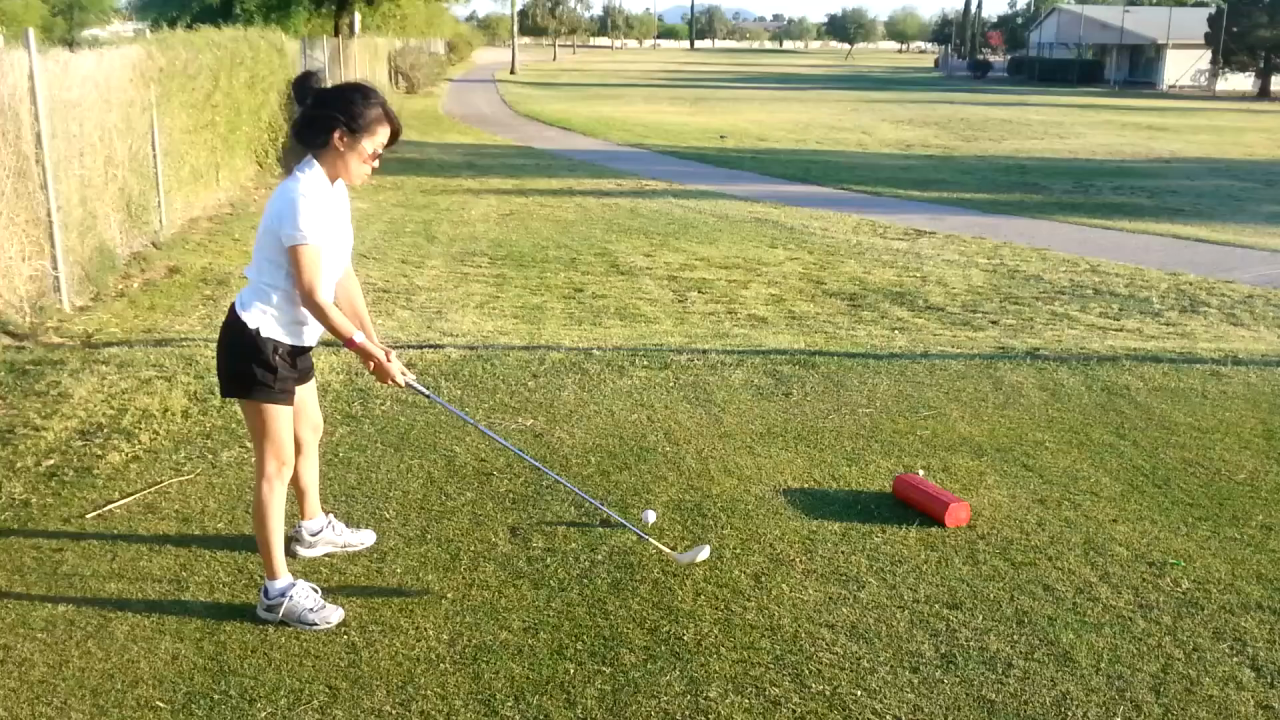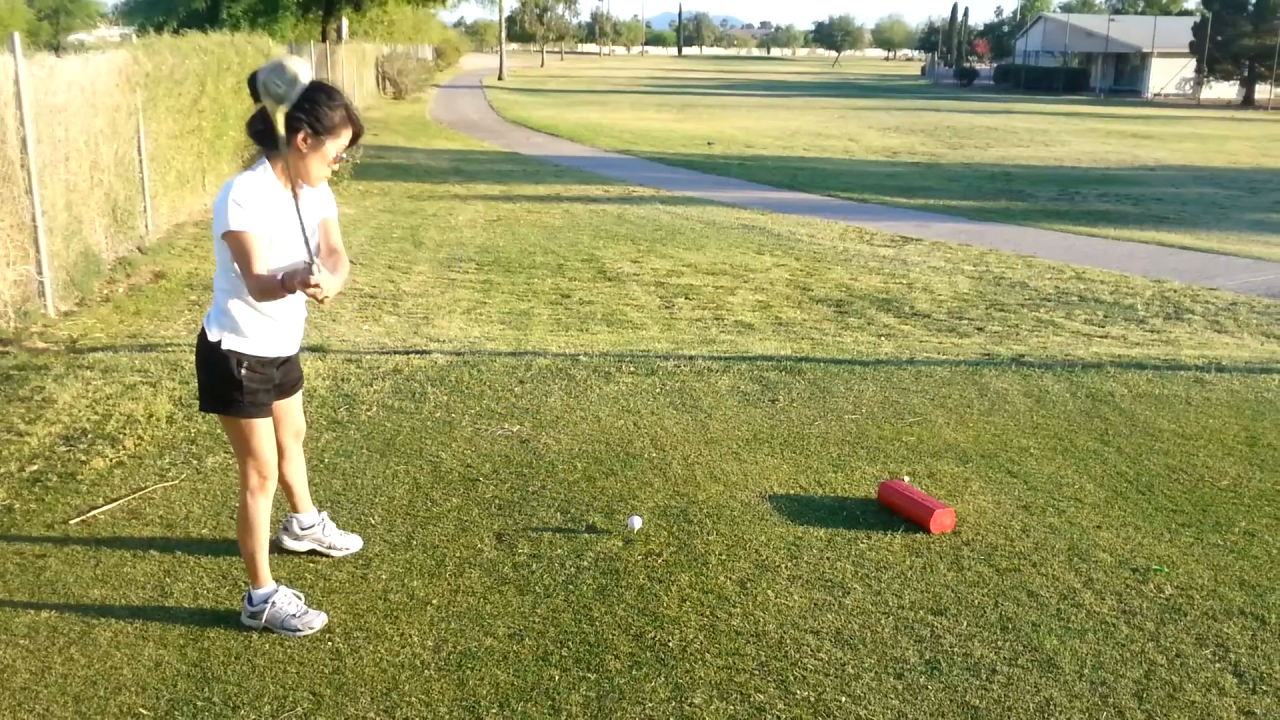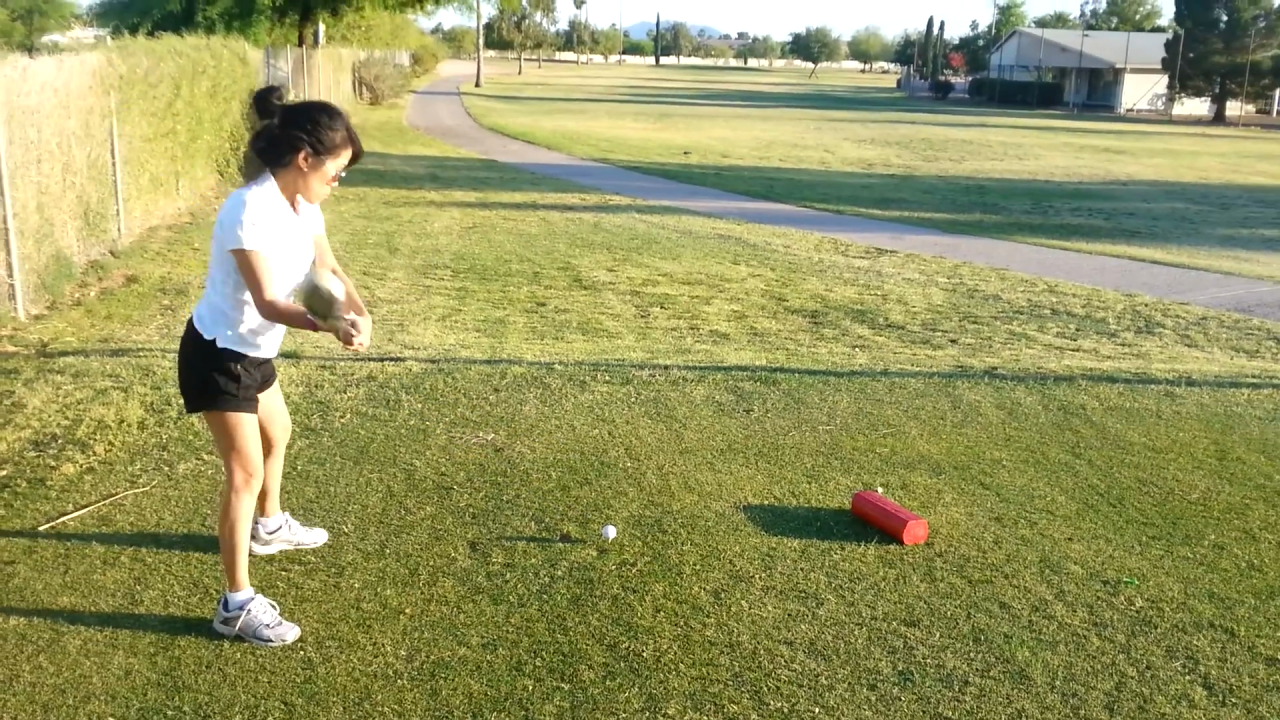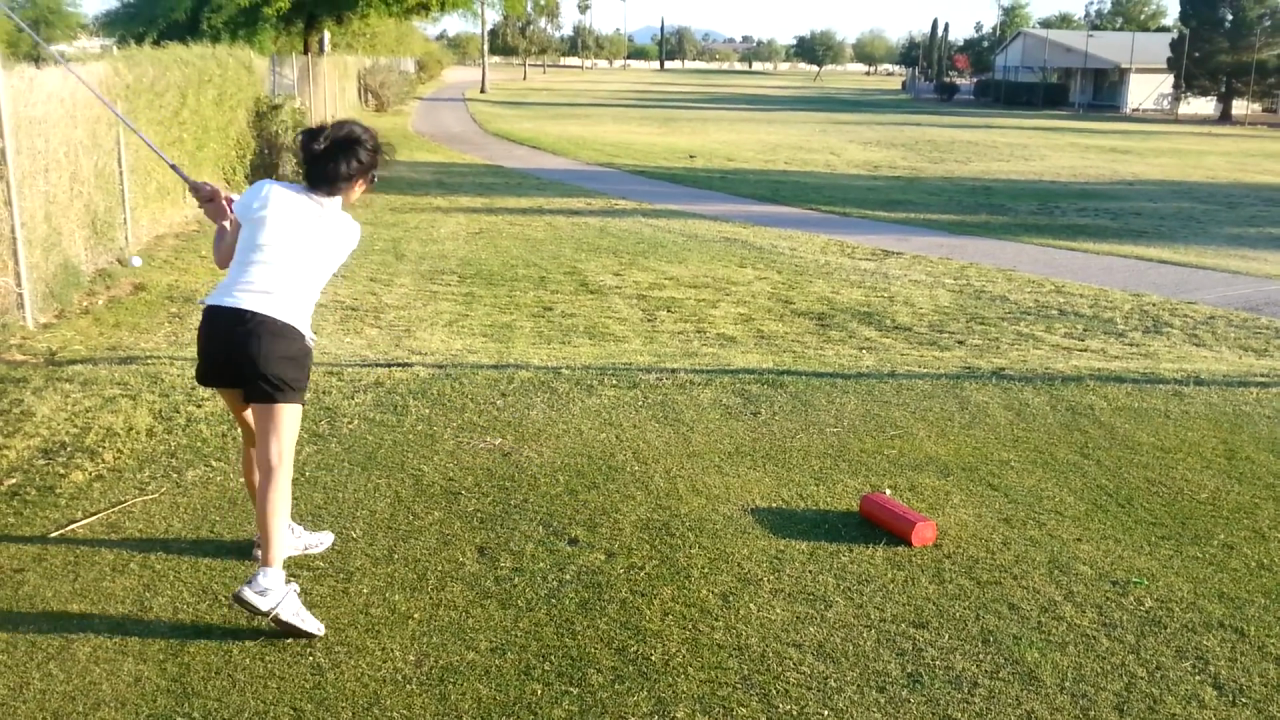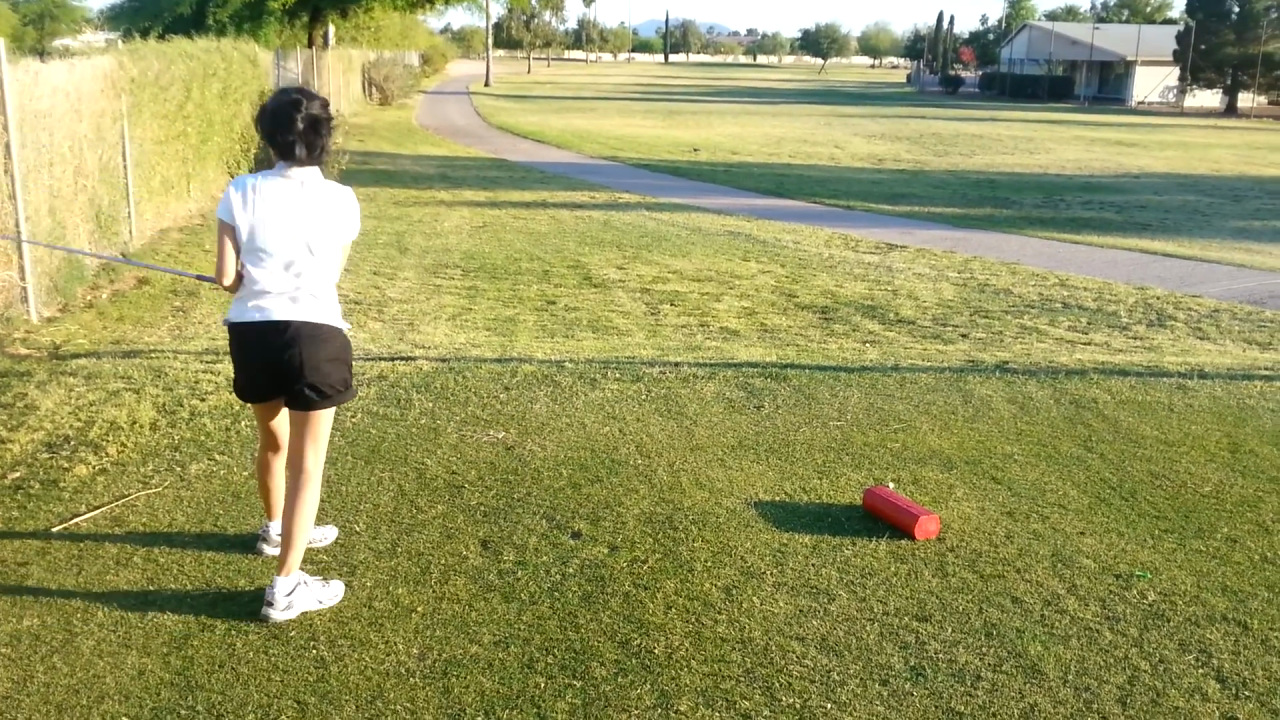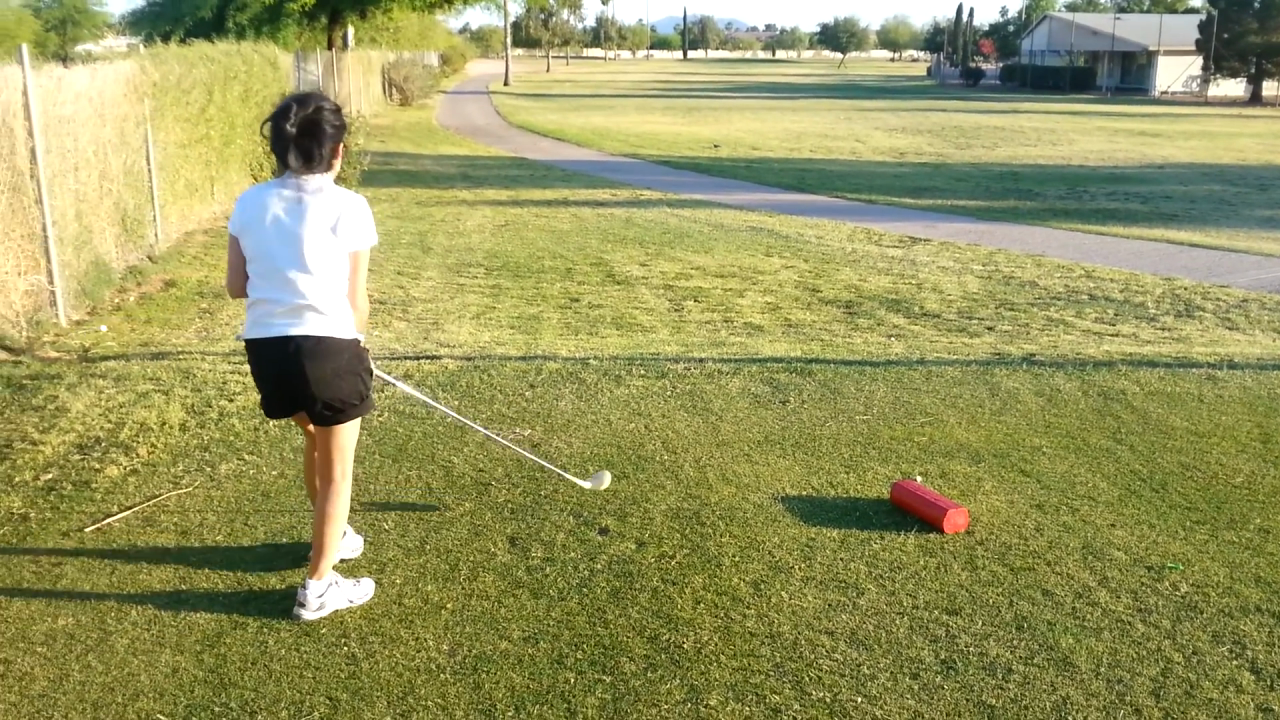
dt=0.5s
person 1, frame 1
left shoulder: (332, 190)
right shoulder: (305, 199)
left elbow: (342, 277)
right elbow: (315, 298)
left wrist: (373, 340)
right wrist: (370, 353)
left hip: (288, 339)
right hip: (259, 342)
left knee: (309, 434)
right knee: (277, 462)
left ankle: (313, 527)
right ankle: (278, 589)
person 1, frame 2
left shoulder: (314, 193)
right shoulder: (242, 195)
left elbow: (334, 252)
right elbow: (256, 283)
left wrist: (326, 277)
right wrist: (294, 281)
left hip: (281, 349)
right hip: (237, 353)
left knee: (292, 439)
right knee: (260, 474)
left ankle: (303, 523)
right ankle: (261, 596)
person 1, frame 3
left shoulder: (301, 207)
right shoulder: (252, 212)
left elbow: (330, 272)
right elbow: (267, 301)
left wrist: (356, 312)
right wrist: (328, 326)
left hip: (250, 350)
right hip: (221, 353)
left knee: (277, 436)
right knee: (244, 469)
left ankle: (268, 525)
right ankle: (238, 602)
person 1, frame 4
left shoulder: (264, 193)
right shoulder: (345, 230)
left elbow: (225, 259)
left wrist: (219, 215)
right wrist: (230, 208)
left hip: (220, 325)
right hip: (277, 337)
left knee: (256, 435)
right knee: (277, 458)
left ankle: (275, 531)
right ankle: (268, 578)
person 1, frame 5
left shoulder: (239, 191)
right shoulder: (340, 200)
left elbow: (226, 275)
left hip: (251, 336)
right hip: (316, 337)
left knee: (275, 439)
right knee: (308, 462)
left ankle: (278, 529)
right ankle: (286, 586)
person 1, frame 6
left shoulder: (250, 203)
right shoulder: (348, 207)
left elbow: (236, 286)
right elbow: (356, 301)
right wrist: (349, 344)
left hip: (266, 349)
right hip: (327, 349)
left knee: (316, 441)
right knee: (337, 472)
left ankle: (330, 537)
right ankle: (317, 589)
